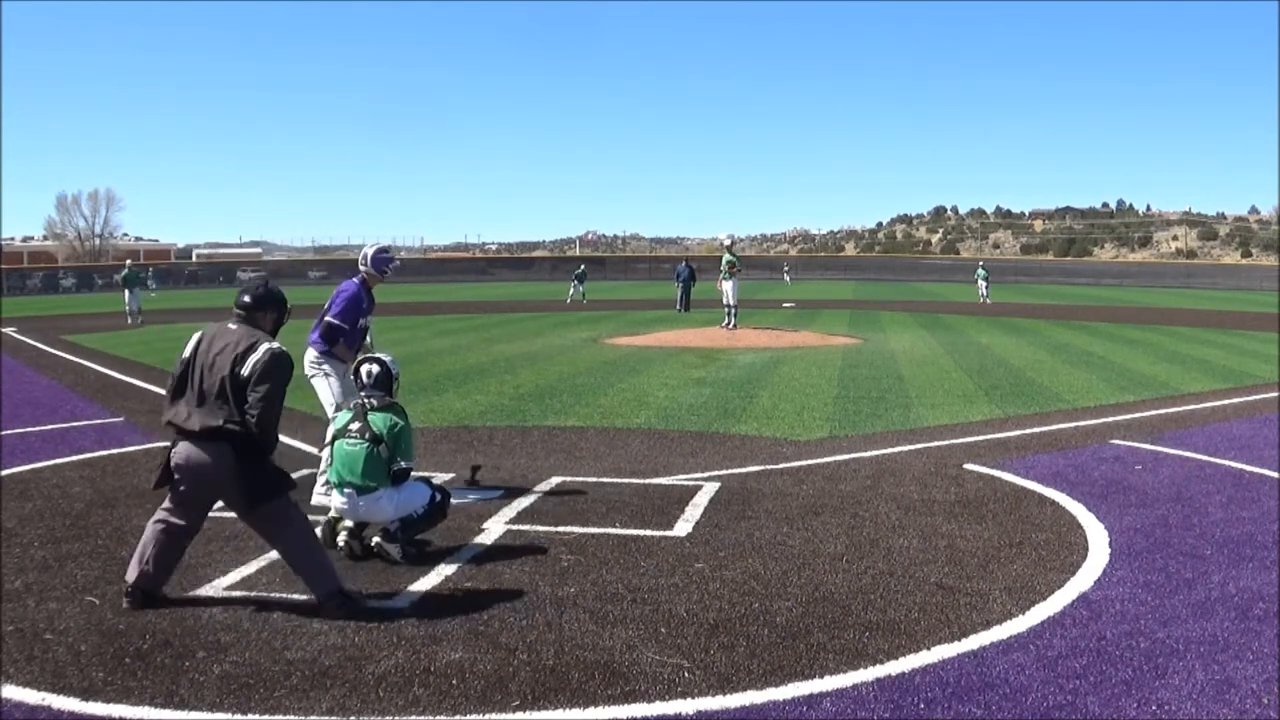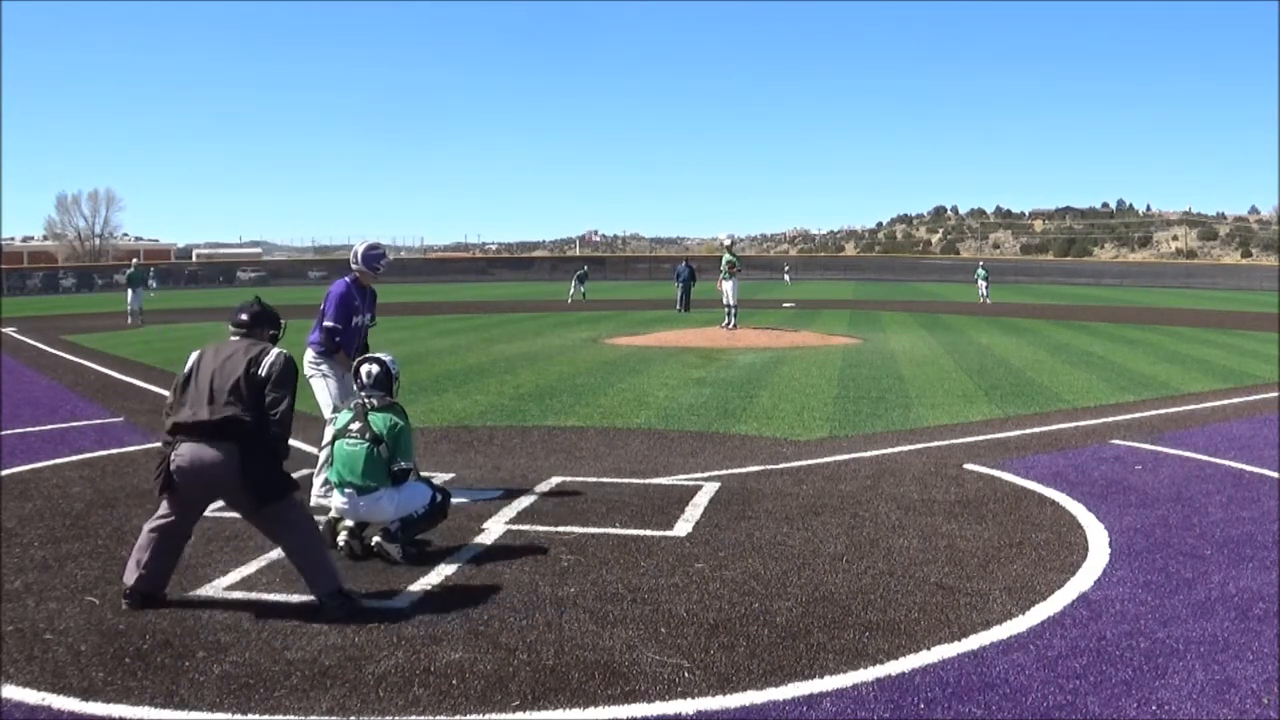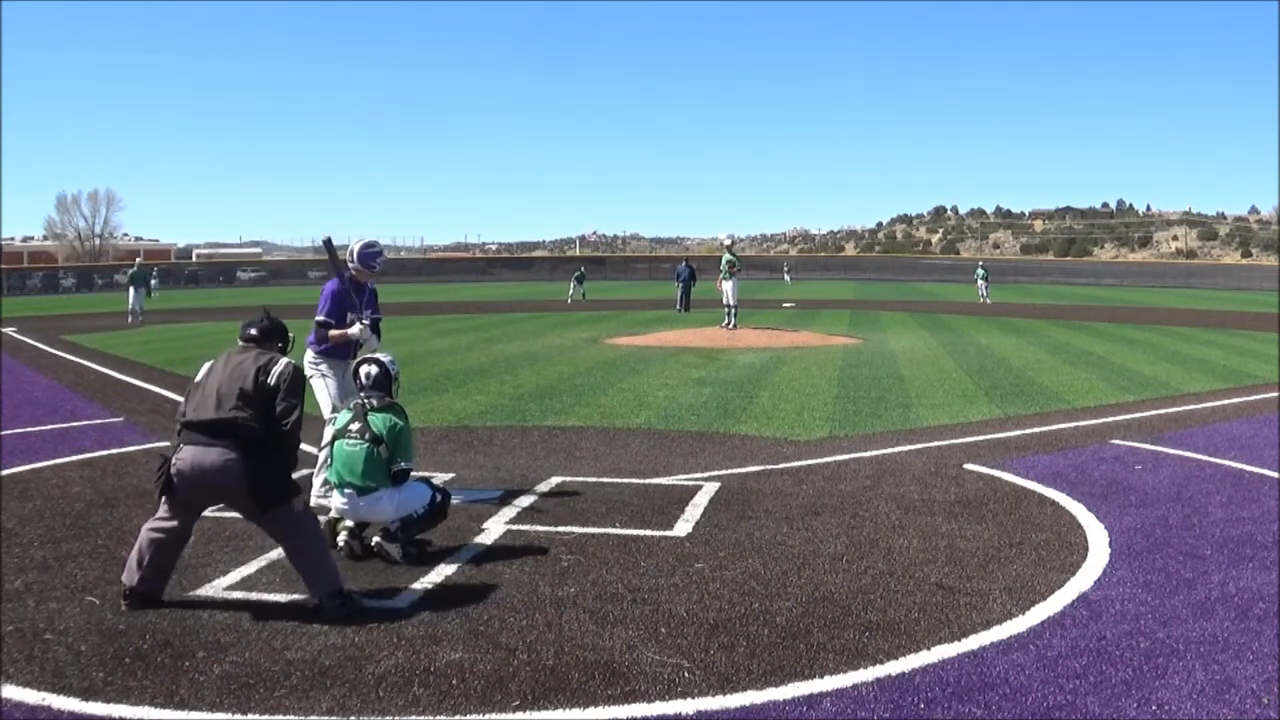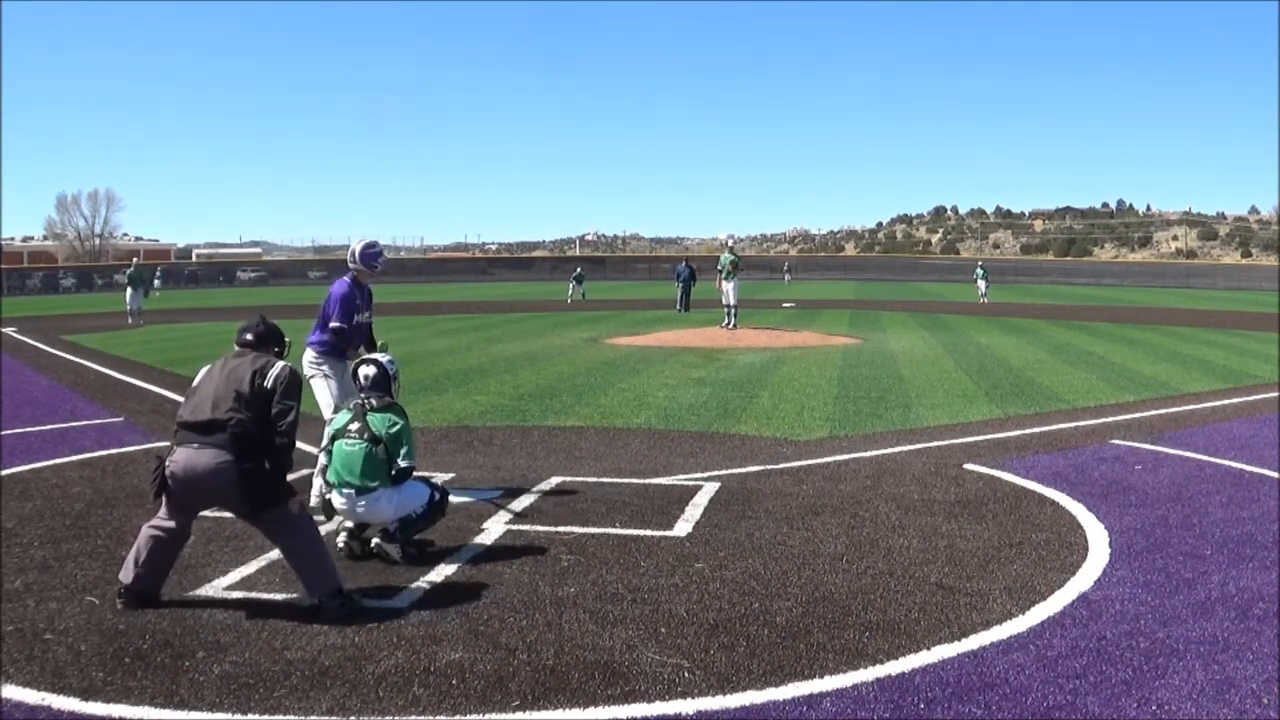
dt=0.4s
person 1, frame 1
left shoulder: (201, 337)
right shoulder: (269, 354)
left elbow: (173, 393)
right elbow: (260, 419)
right wrist: (264, 450)
left hip: (187, 450)
right hip: (232, 456)
left knee: (172, 521)
right knee: (288, 526)
left ankle: (139, 588)
right ankle: (332, 596)
person 1, frame 2
left shoulder: (201, 355)
right shoulder: (275, 359)
left elbow: (171, 408)
right elbow: (277, 421)
left wrist: (176, 449)
right wrist: (274, 462)
left hip: (186, 453)
right hip: (235, 457)
left knee: (169, 523)
right knee: (293, 525)
left ankle: (139, 590)
right ankle: (332, 596)
person 1, frame 3
left shoulder: (212, 366)
right shoulder: (283, 369)
left elbow: (182, 417)
right elbow: (287, 429)
right wrist: (283, 474)
left hip: (188, 456)
right hip: (237, 462)
left knee: (167, 524)
right knee: (297, 527)
left ankle: (137, 590)
right ankle: (332, 598)
person 1, frame 4
left shoulder: (210, 370)
right shoulder: (280, 372)
left elbow: (182, 418)
right elbow: (282, 432)
right wrist: (278, 477)
left hip: (182, 458)
right hip: (231, 464)
left knee: (168, 524)
right knee: (293, 525)
left ankle: (134, 589)
right ankle: (331, 597)
person 2, frame 1
left shoulder: (366, 295)
right shoulder: (352, 292)
right elbow: (327, 335)
left wrist: (370, 355)
right wrist: (354, 360)
left hip: (338, 363)
right hip: (323, 361)
right ankle: (323, 490)
person 2, frame 2
left shoulder: (368, 294)
right shoulder: (341, 291)
right elbow: (328, 339)
right wrist: (354, 370)
left hip: (343, 364)
right hip: (321, 362)
right ankle: (322, 492)
person 2, frame 3
left shoulder: (369, 291)
right shoulder: (335, 289)
left elbow: (375, 331)
right elbow: (321, 334)
left wrist: (369, 337)
right wrist: (350, 332)
left hip: (344, 364)
right hip: (322, 362)
right ankle: (321, 492)
person 2, frame 4
left shoulder: (364, 291)
right shoulder: (343, 291)
left elbow: (365, 331)
right elbow: (338, 338)
left hip: (339, 363)
right hip: (321, 361)
right ankle: (321, 491)
person 3, frame 1
left shoulder: (342, 416)
right shoulder: (394, 419)
left elbow: (329, 463)
right elbow: (401, 474)
left hip: (342, 503)
right hip: (376, 504)
right knee: (438, 497)
left ankle: (350, 529)
right ankle: (392, 535)
person 3, frame 2
left shoulder: (343, 415)
right shoulder: (393, 419)
left elbow: (331, 464)
right elbow: (401, 475)
left hip: (342, 502)
right hip: (376, 504)
right knee: (439, 497)
left ankle: (350, 529)
right ankle: (392, 535)
person 3, frame 3
left shoulder: (343, 416)
right shoulder: (394, 419)
left elbow: (331, 464)
right elbow: (401, 475)
left wrist: (336, 515)
left hip: (343, 503)
right hip: (376, 504)
right knee: (439, 497)
left ankle: (350, 529)
right ankle: (392, 535)
person 3, frame 4
left shoulder: (342, 416)
right shoulder: (394, 419)
left elbow: (325, 464)
right elbow: (404, 472)
left wrist: (331, 496)
left hip: (341, 502)
right hip: (374, 504)
right knee: (436, 495)
left ankle: (351, 530)
right ankle: (392, 536)
